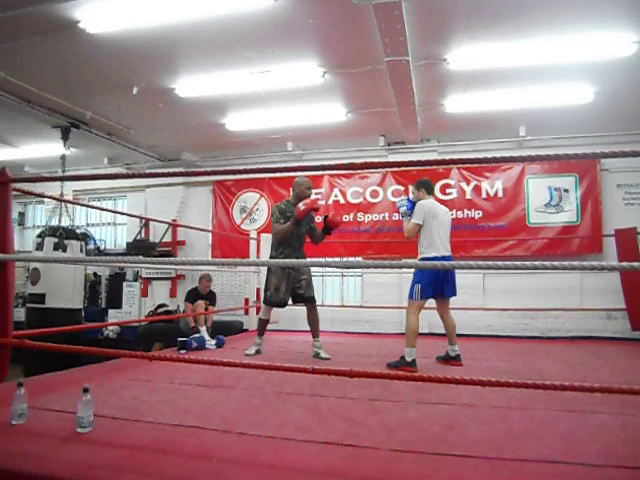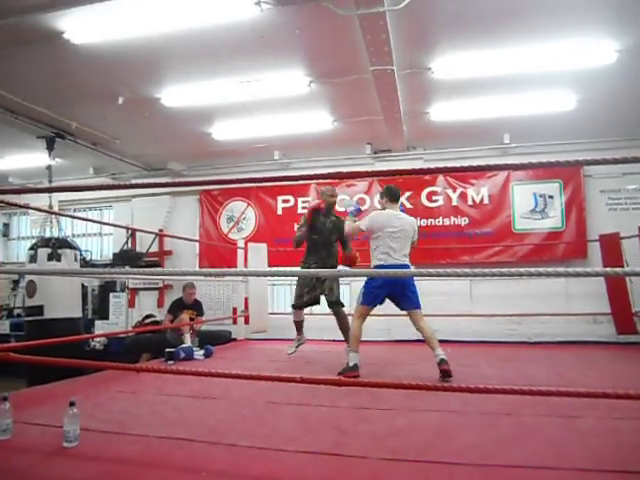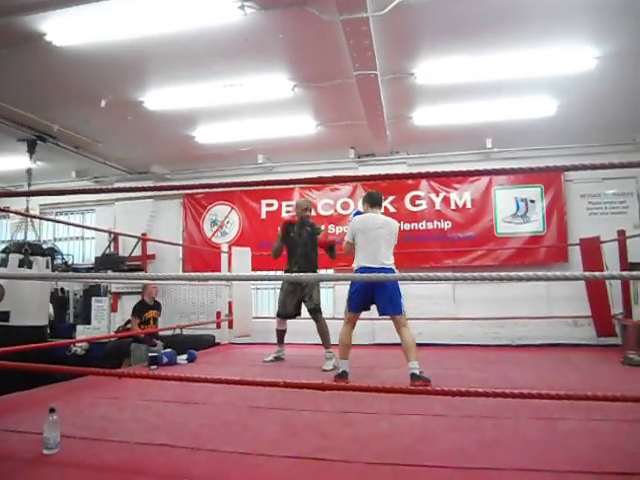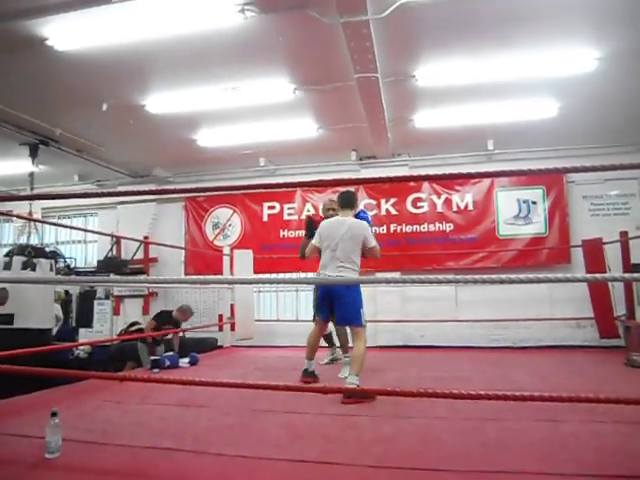
dt=1s
person 1, frame 1
left shoulder: (423, 205)
right shoulder: (445, 210)
left elbow: (409, 233)
left wrist: (405, 214)
left hip: (430, 262)
right hip: (446, 261)
left knee: (413, 310)
right knee: (444, 310)
left ankle: (409, 359)
right ankle: (453, 354)
person 1, frame 2
left shoulder: (377, 216)
right shoulder: (411, 221)
left elbow: (349, 231)
left hip: (381, 272)
right hip: (403, 273)
left knee: (358, 317)
right knee: (419, 320)
left ankle: (353, 365)
right ankle: (441, 360)
person 1, frame 3
left shoulder: (357, 220)
right shoulder: (393, 224)
left elbow: (346, 250)
left hip: (363, 275)
right hip: (386, 275)
left knee: (348, 323)
right knee: (402, 325)
left ankle: (343, 372)
right ankle: (415, 372)
person 1, frame 4
left shoulder: (325, 225)
right shoulder: (362, 226)
left elbow: (310, 252)
right elbow: (375, 254)
left hip: (325, 282)
right hip: (347, 284)
left knee: (319, 326)
right knee: (359, 337)
left ankle: (308, 371)
right ankle: (352, 387)
person 2, frame 1
left shoulder: (308, 212)
right shoulder: (280, 208)
left elbow: (316, 239)
right elbow: (277, 235)
left wrist: (327, 229)
right wrist: (296, 219)
left knee: (311, 303)
right knee: (268, 303)
left ankle: (317, 346)
right ankle: (258, 343)
person 2, frame 2
left shoulder: (338, 222)
right shoulder: (309, 218)
left elbow: (346, 245)
right elbow: (297, 243)
left wrist: (350, 254)
right wrist: (310, 222)
left hip: (328, 271)
right hip: (309, 270)
left knee: (336, 308)
right knee: (297, 306)
right ankle: (300, 338)
person 2, frame 3
left shoulder: (315, 230)
right shoulder: (287, 228)
left elbow: (333, 256)
right elbow: (275, 254)
left wrist: (331, 246)
right wrist: (283, 235)
left knee: (316, 314)
right knee: (281, 315)
left ankle: (330, 355)
right ankle: (280, 351)
person 2, frame 4
right shoulder: (318, 229)
right elbow: (303, 255)
right wrist: (308, 234)
left knee: (335, 317)
left ankle: (347, 360)
right ankle: (335, 352)
